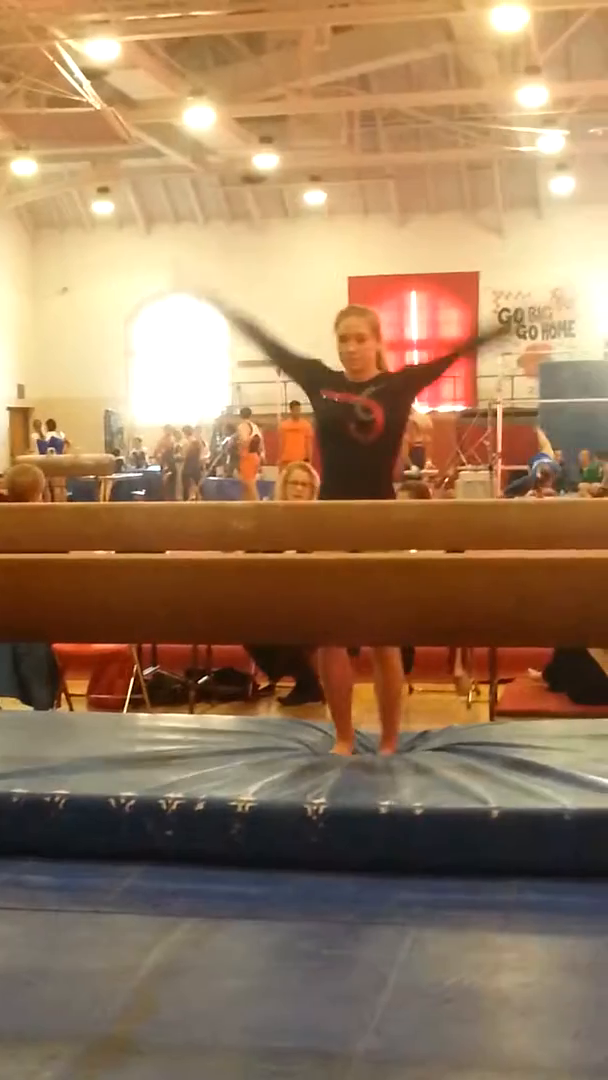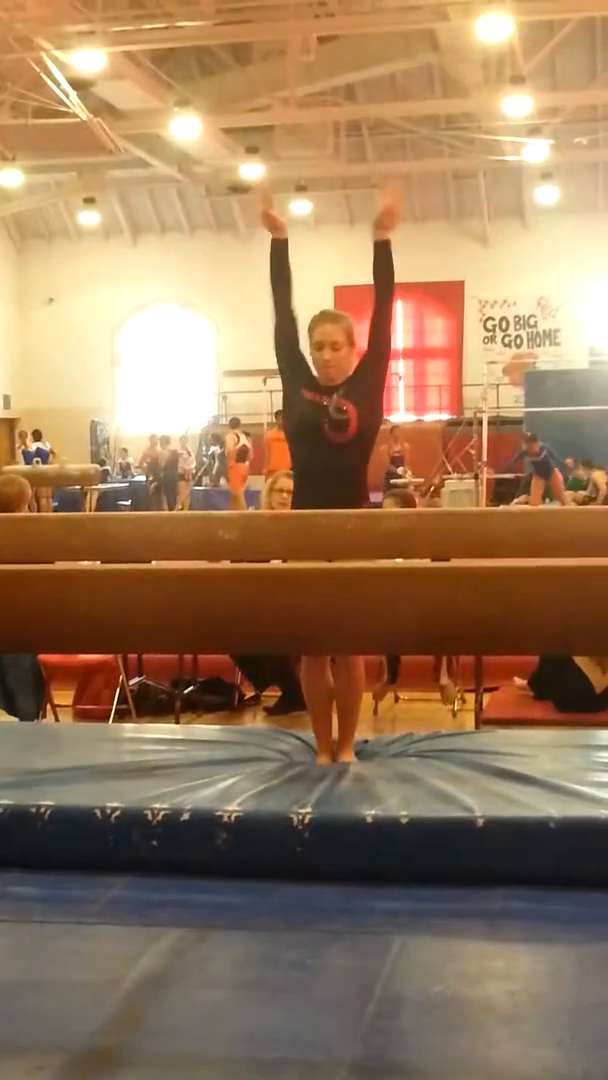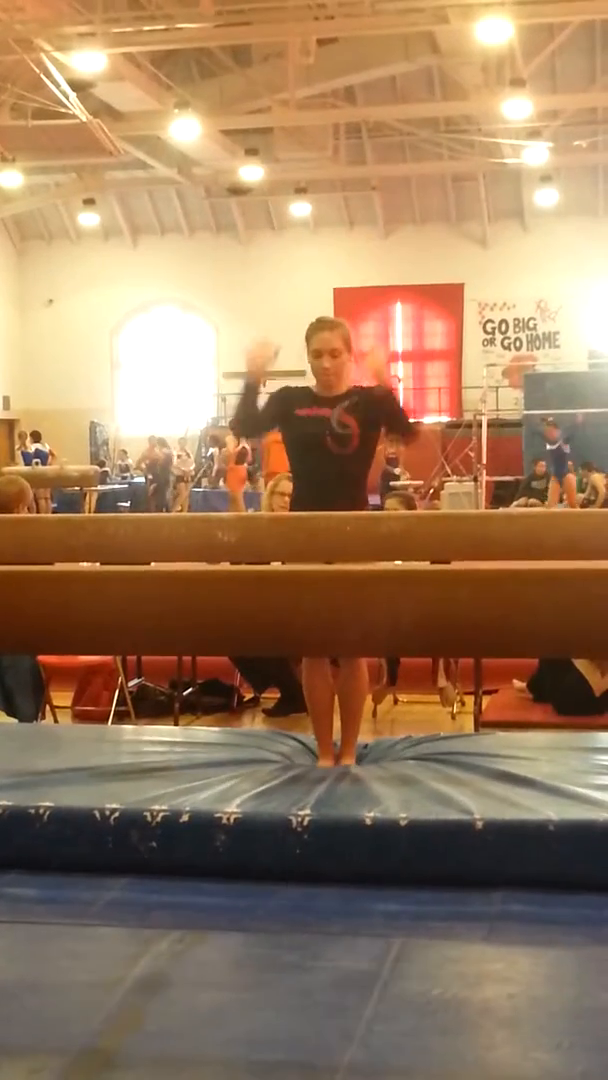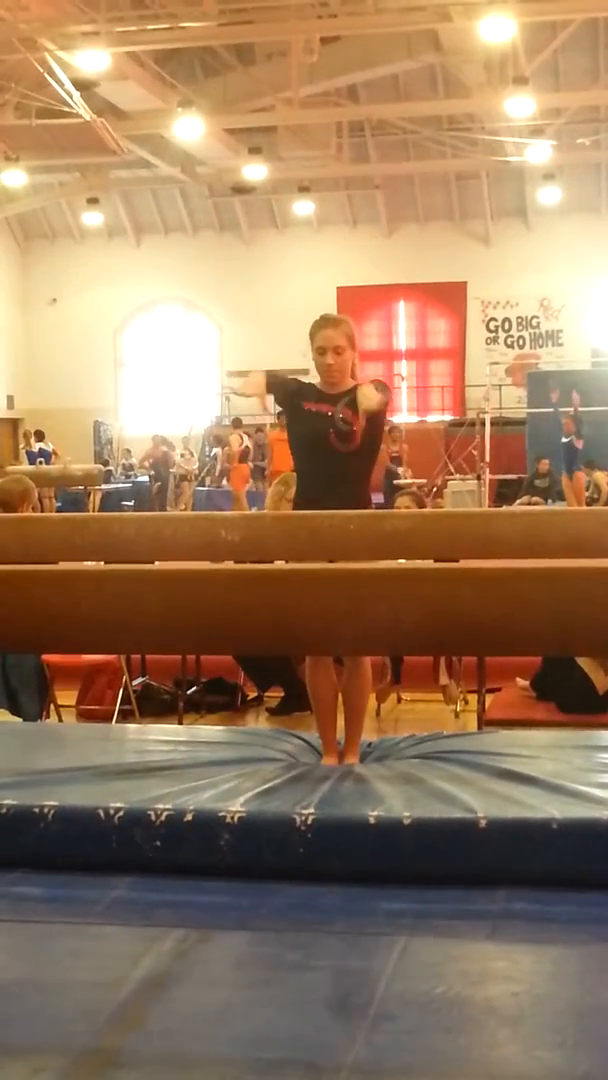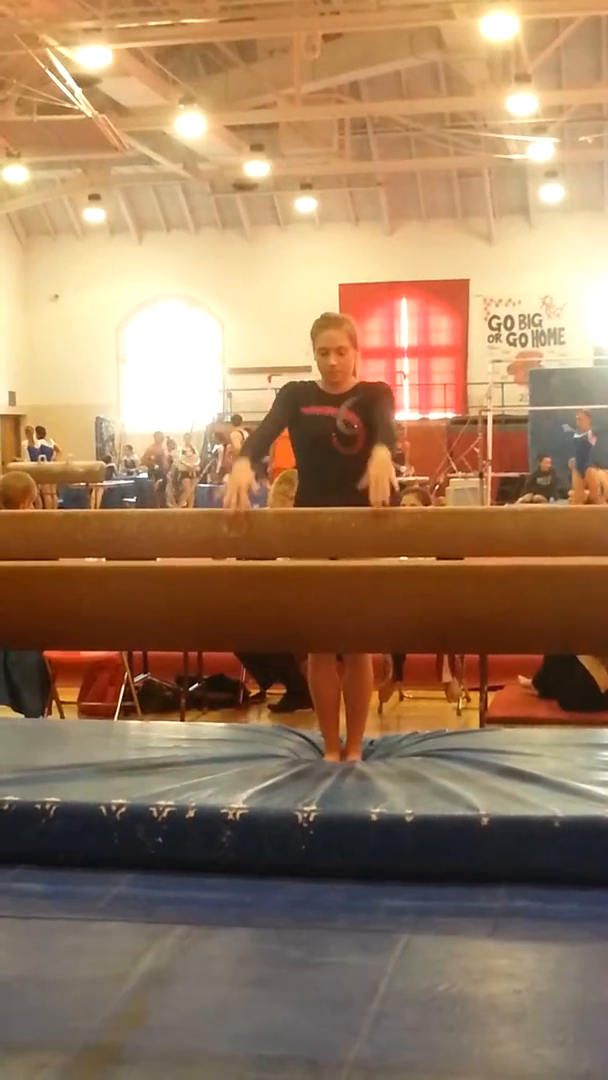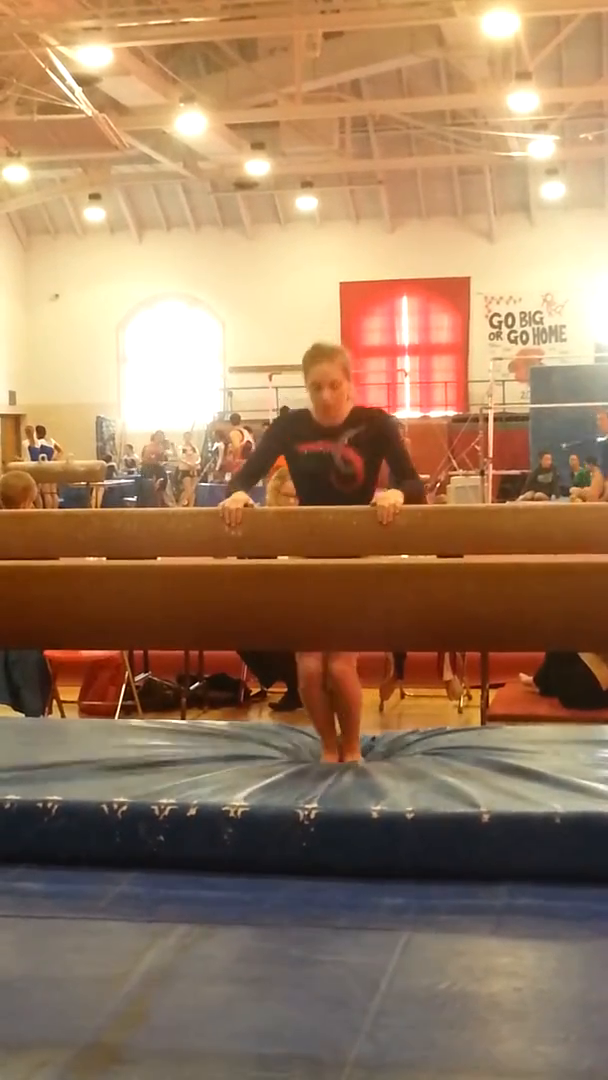
dt=0.3s
person 1, frame 1
left shoulder: (397, 385)
right shoulder: (321, 380)
left elbow: (452, 355)
right elbow: (274, 350)
left wrist: (512, 326)
right wrist: (220, 306)
left knee: (382, 641)
left ankle: (388, 744)
right ankle: (341, 738)
person 1, frame 2
left shoulder: (368, 384)
right shoulder: (296, 383)
left elbow: (384, 305)
right elbow: (281, 307)
left wrist: (382, 237)
right wrist: (278, 238)
right knee: (312, 647)
left ankle: (346, 747)
right ankle: (323, 751)
person 1, frame 3
left shoulder: (369, 397)
right shoulder: (290, 399)
left elbow: (408, 434)
right elbow: (243, 427)
left wrist: (383, 392)
right wrist: (254, 379)
right knee: (312, 648)
left ankle: (349, 752)
right ankle: (325, 752)
person 1, frame 4
left shoulder: (370, 393)
right shoulder: (298, 394)
left elbow: (381, 399)
right elbow: (277, 385)
left wrist: (372, 397)
right wrist: (260, 381)
left ankle: (352, 750)
right ankle: (328, 749)
person 1, frame 5
left shoulder: (374, 395)
right shoulder: (295, 395)
left elbow: (386, 430)
right elbow: (264, 433)
left wrist: (382, 456)
right wrist: (242, 464)
left knee: (358, 649)
right knee: (319, 648)
left ankle: (354, 749)
right ankle: (331, 748)
person 1, frame 6
left shoulder: (374, 424)
right shoulder: (290, 426)
left elbow: (414, 483)
right elbow: (248, 472)
left wrist: (397, 494)
right wrist: (237, 495)
left knee: (340, 668)
right knee: (310, 671)
left ankle: (351, 748)
right ankle: (329, 747)
